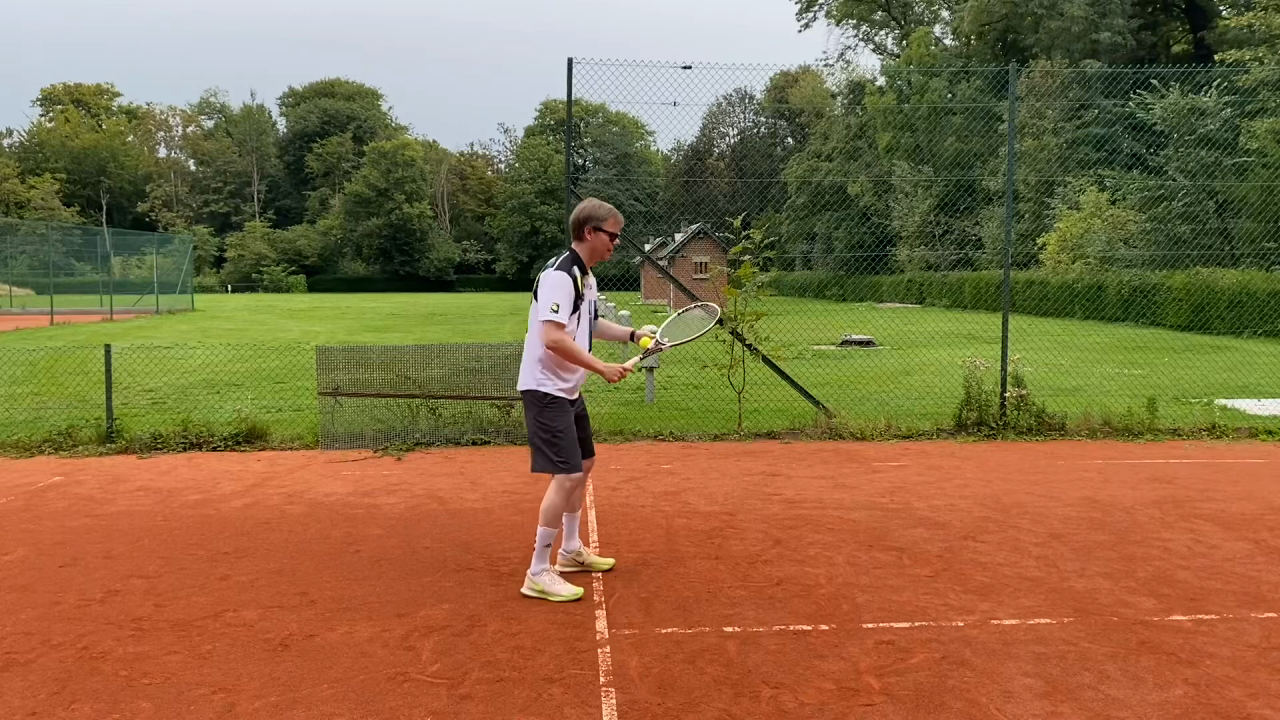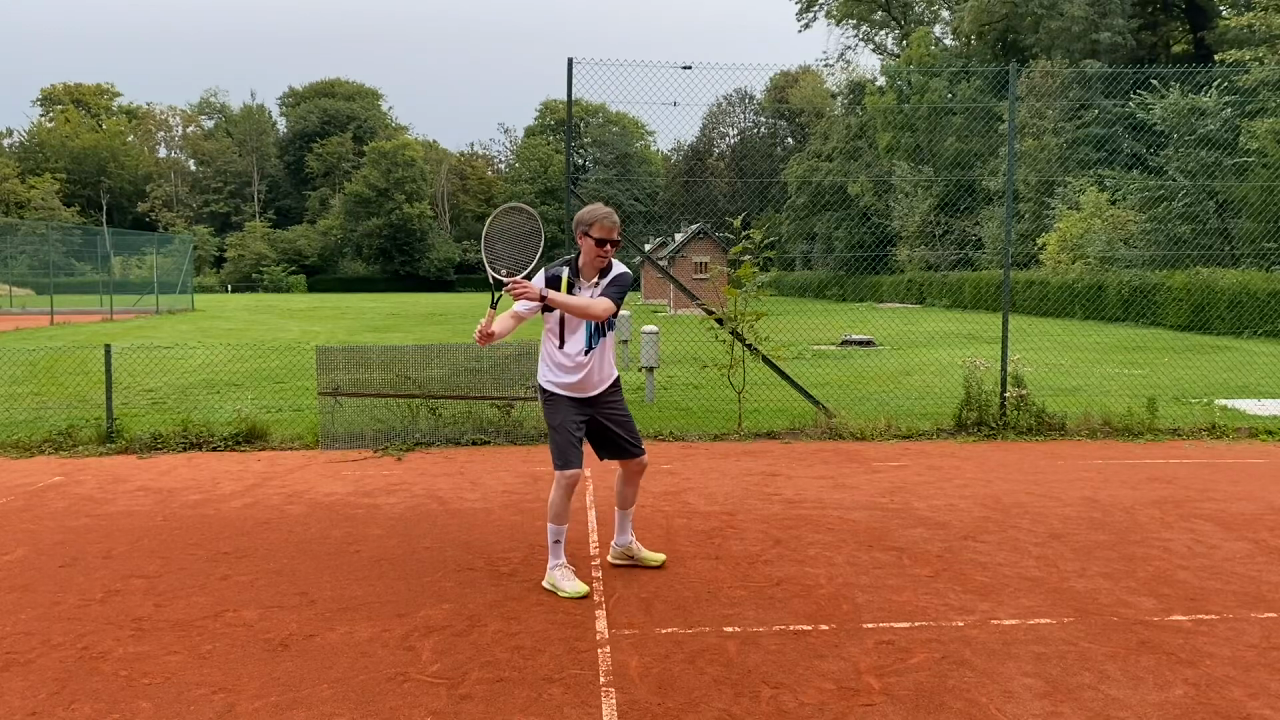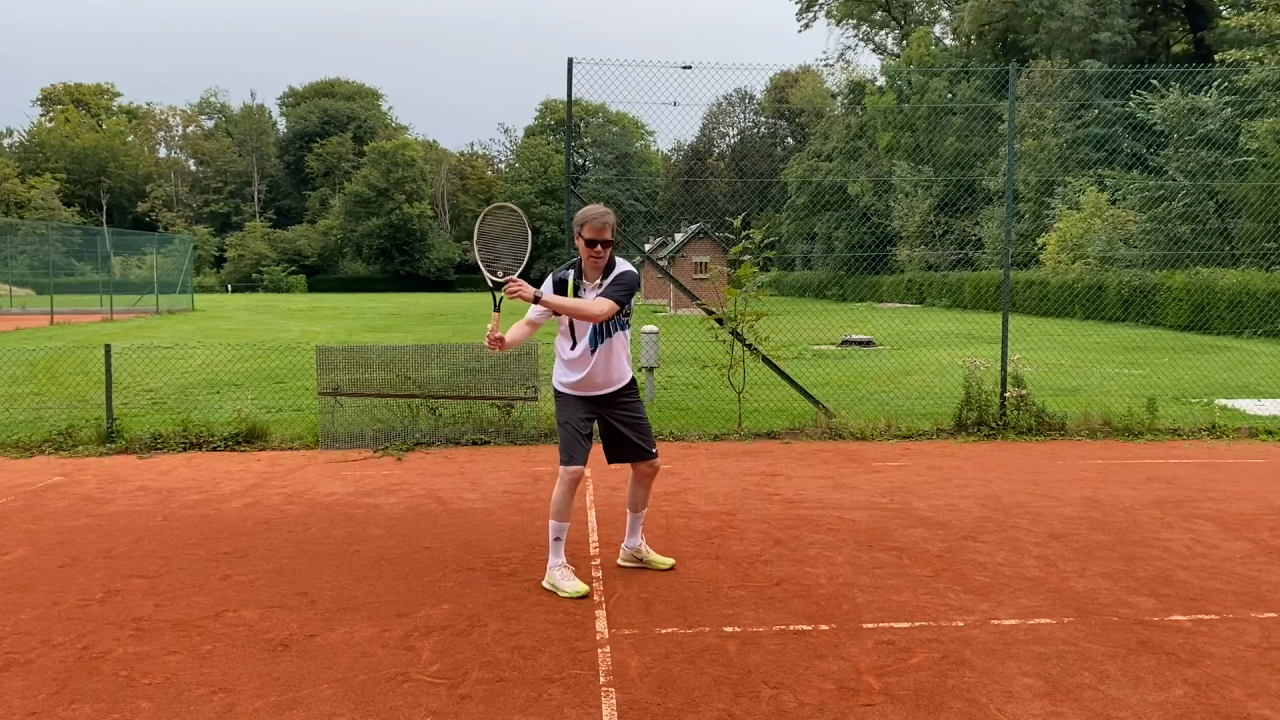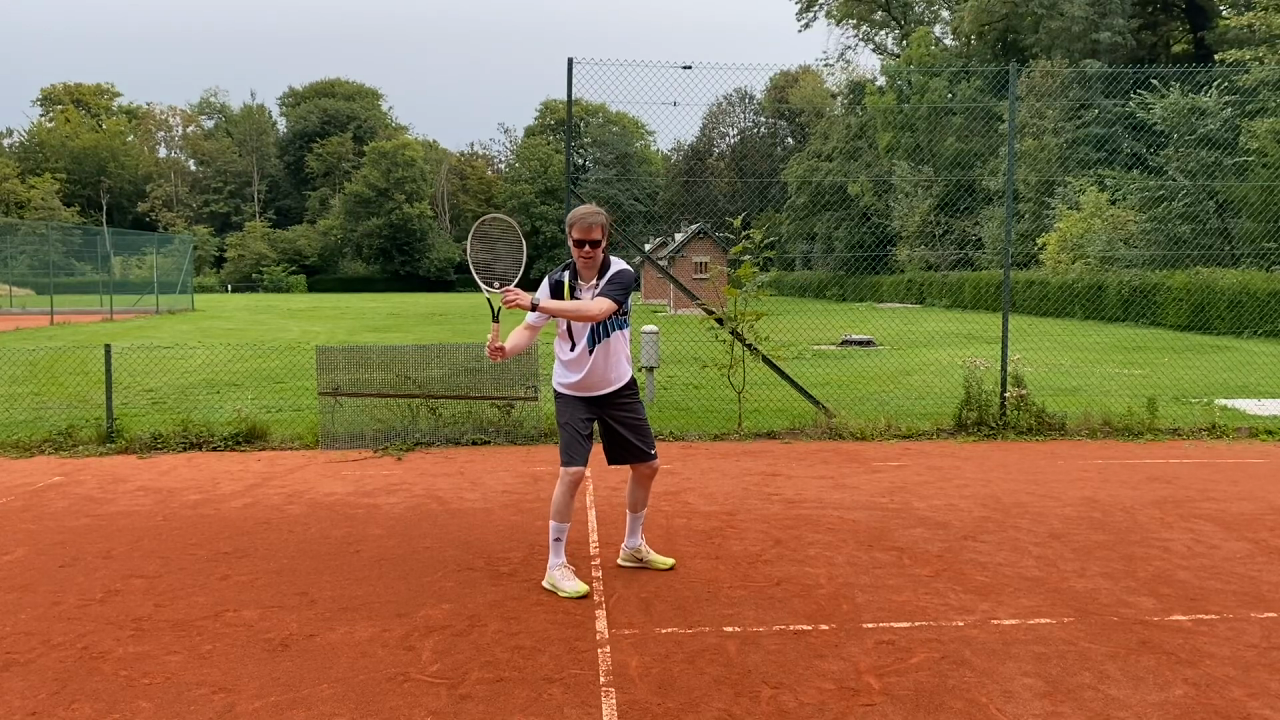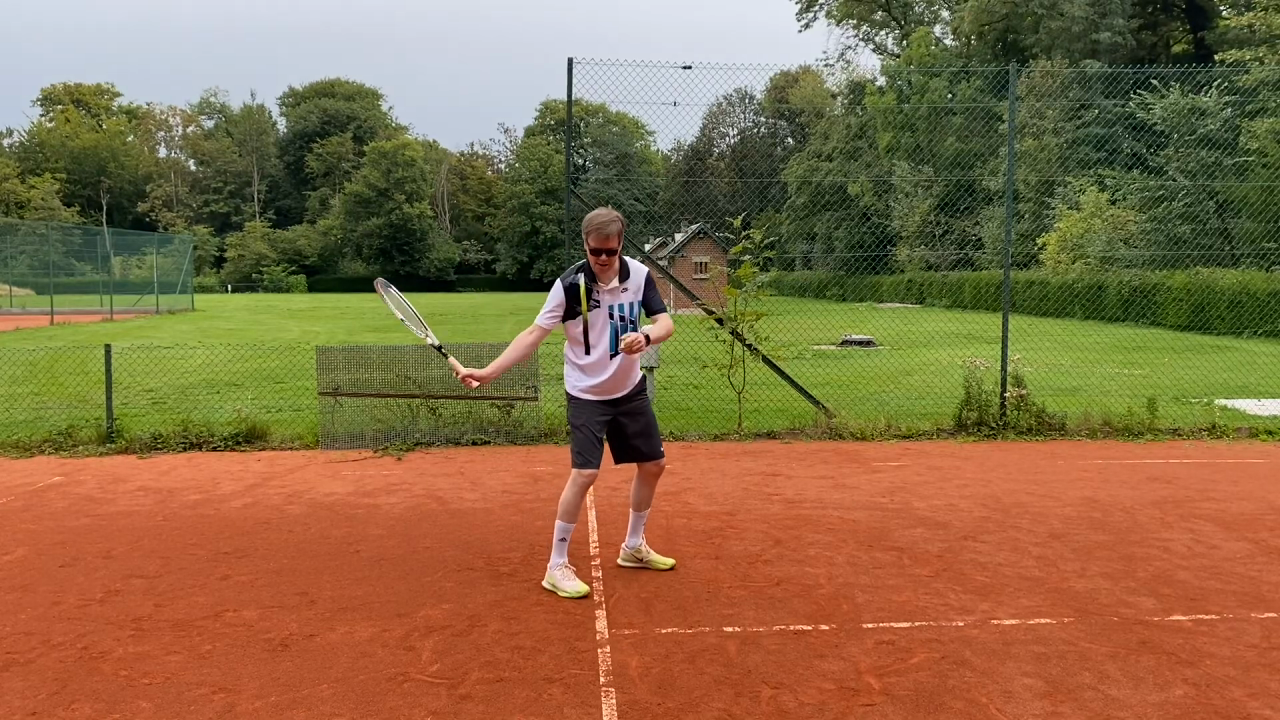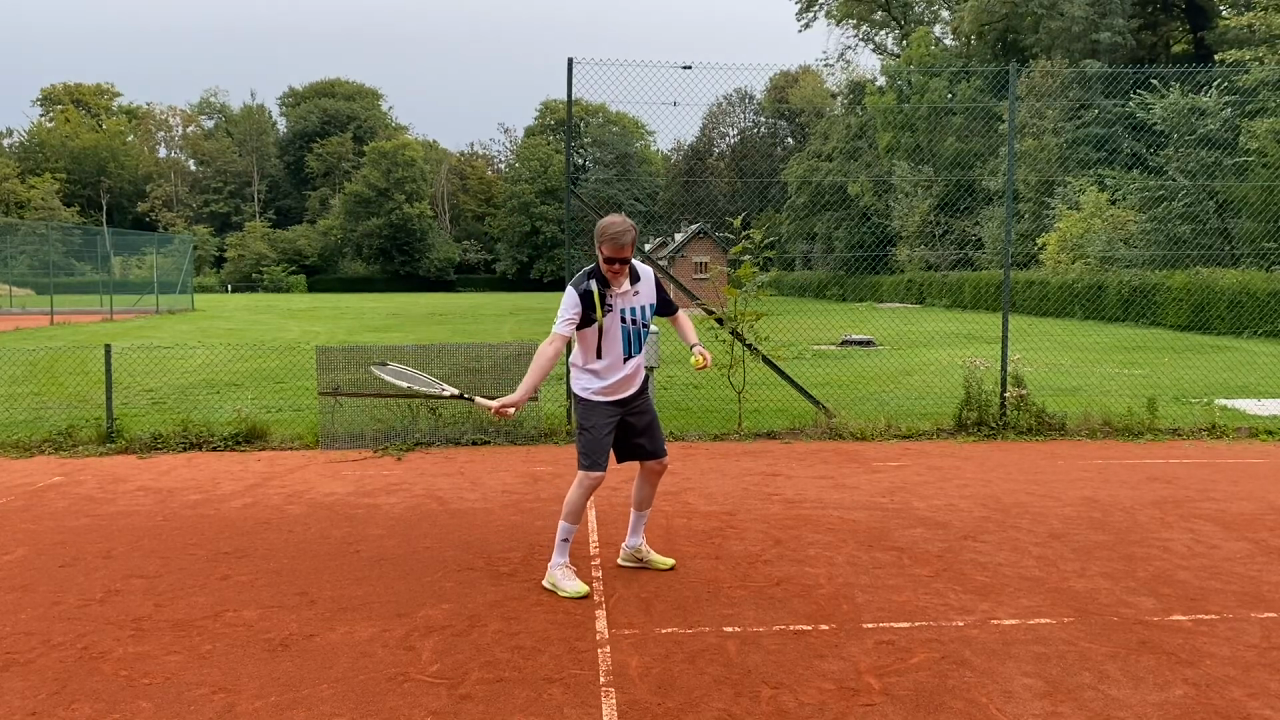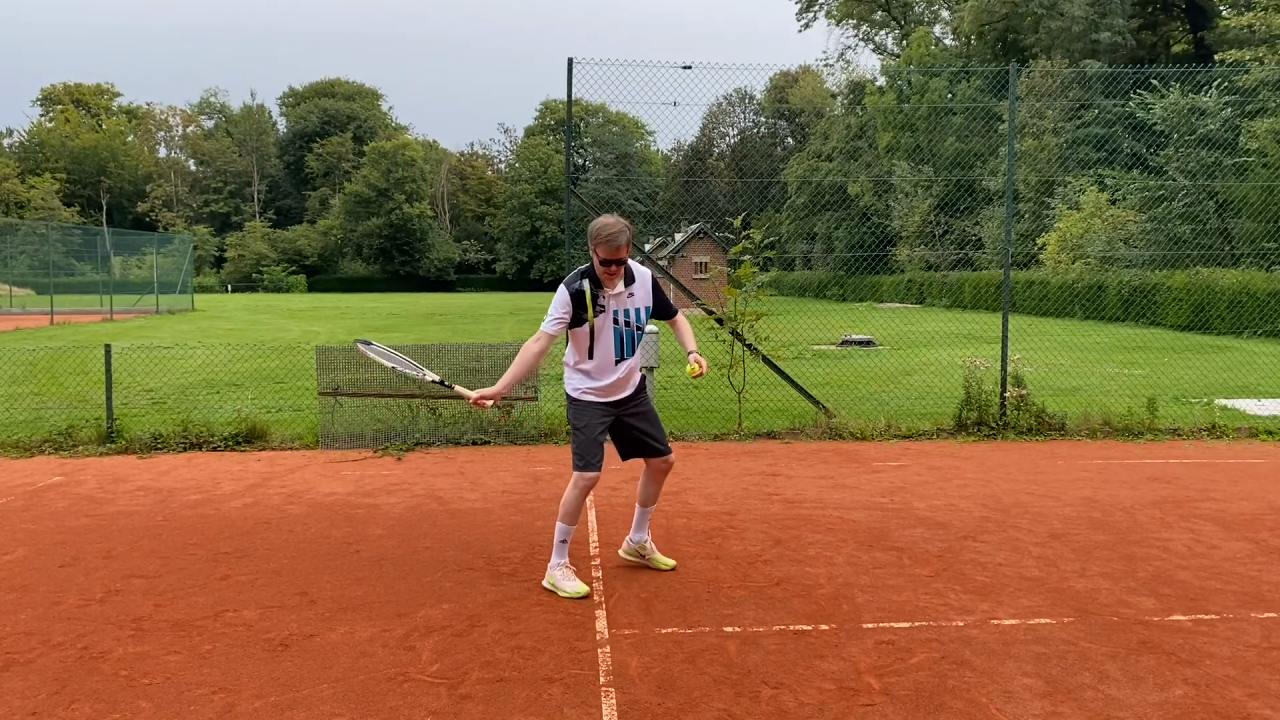
dt=0.7s
person 1, frame 1
left shoulder: (585, 275)
right shoulder: (559, 275)
right elbow: (552, 339)
left wrist: (632, 334)
right wrist: (601, 367)
left hip: (569, 389)
right hip: (546, 391)
left knee: (583, 465)
right knee: (565, 475)
left ankle: (571, 549)
right ankle: (539, 573)
person 1, frame 2
left shoulder: (619, 276)
right shoulder: (552, 275)
left elbow: (599, 310)
right elbow: (515, 314)
left wrist: (546, 297)
right wrist: (491, 329)
left hip: (604, 387)
right hip: (561, 391)
left knee: (635, 462)
right knee: (569, 474)
left ankle: (624, 544)
right ankle: (555, 567)
person 1, frame 3
left shoulder: (626, 275)
right shoulder: (560, 279)
left elbow: (598, 311)
right elbow: (530, 323)
left wrist: (538, 295)
right wrist: (504, 340)
left hip: (619, 388)
right hip: (574, 391)
left knee: (647, 465)
right knee: (572, 472)
left ankle: (633, 546)
right ankle: (556, 566)
person 1, frame 4
left shoulder: (622, 274)
right shoulder: (556, 280)
left elbow: (596, 311)
right elbow: (529, 328)
left wrist: (534, 302)
right wrist: (505, 347)
left hip: (619, 388)
right hip: (573, 392)
left knee: (647, 466)
right knee: (572, 473)
left ankle: (633, 546)
right ankle: (556, 567)
person 1, frame 5
left shoulder: (640, 275)
right shoulder: (569, 283)
left elbow: (664, 320)
right elbow: (534, 334)
left wrist: (646, 337)
right wrist: (488, 371)
left hip: (630, 390)
right hip: (586, 394)
left knee: (653, 465)
right knee: (584, 475)
left ankle: (634, 546)
right ankle: (557, 566)
person 1, frame 6
left shoulder: (646, 277)
right shoulder: (581, 289)
left elbow: (674, 313)
right elbow: (553, 344)
left wrist: (694, 344)
right wrist: (520, 394)
left hip: (635, 390)
right hip: (595, 395)
left knee: (656, 464)
right knee: (590, 476)
left ankle: (634, 546)
right ankle: (557, 566)
person 1, frame 7
left shoulder: (644, 279)
right shoulder: (574, 288)
left elbow: (675, 317)
right elbow: (541, 341)
left wrist: (692, 351)
right wrist: (500, 388)
left hip: (631, 391)
right hip: (588, 396)
left knee: (661, 461)
right knee: (586, 477)
left ankle: (638, 541)
right ankle: (557, 567)
